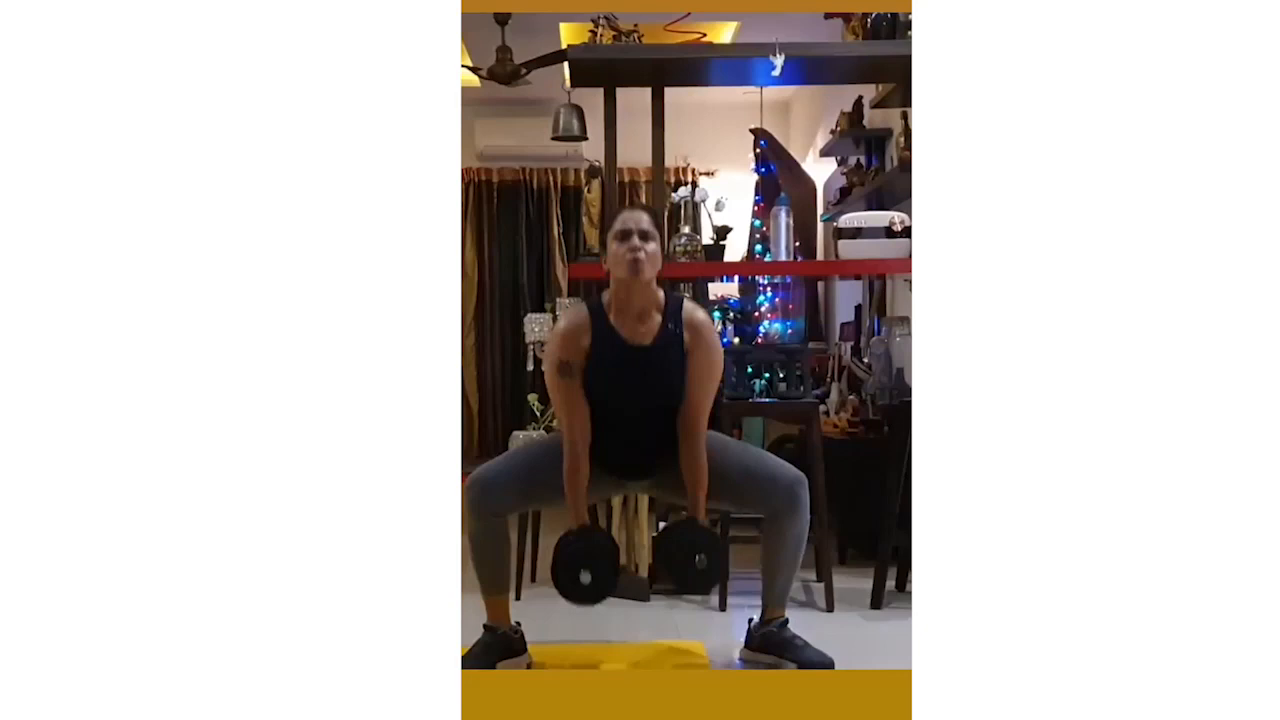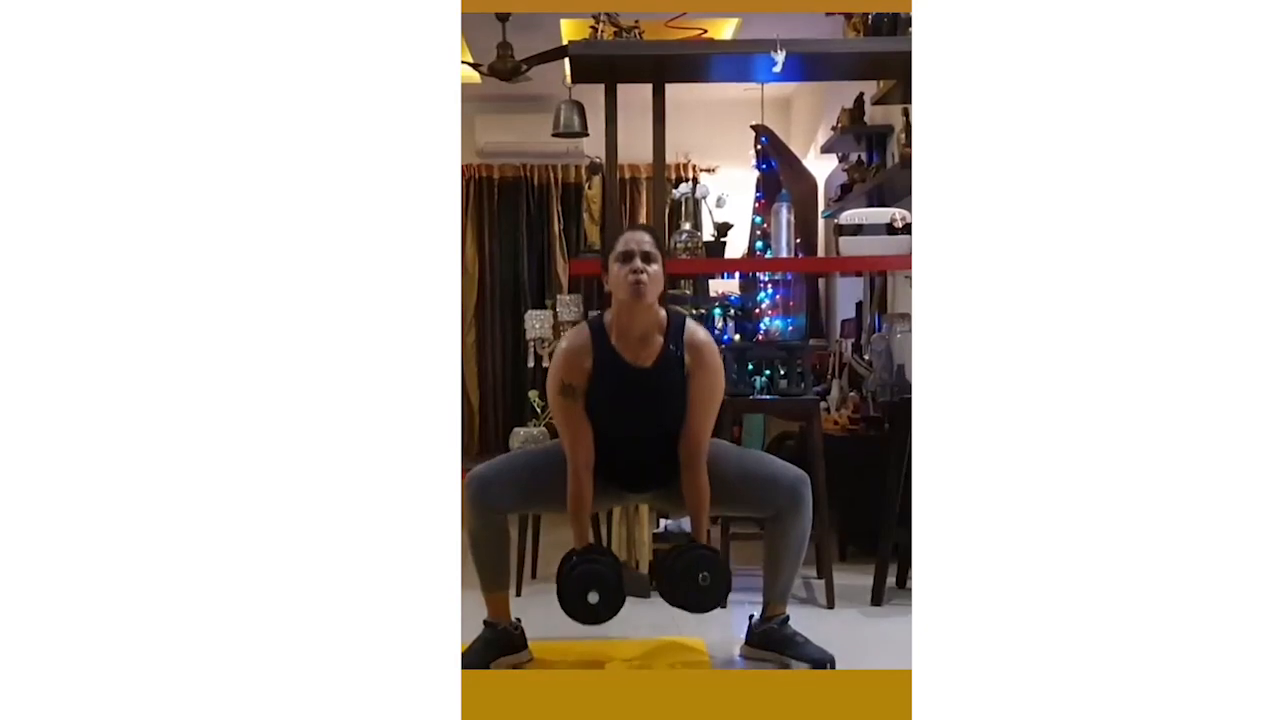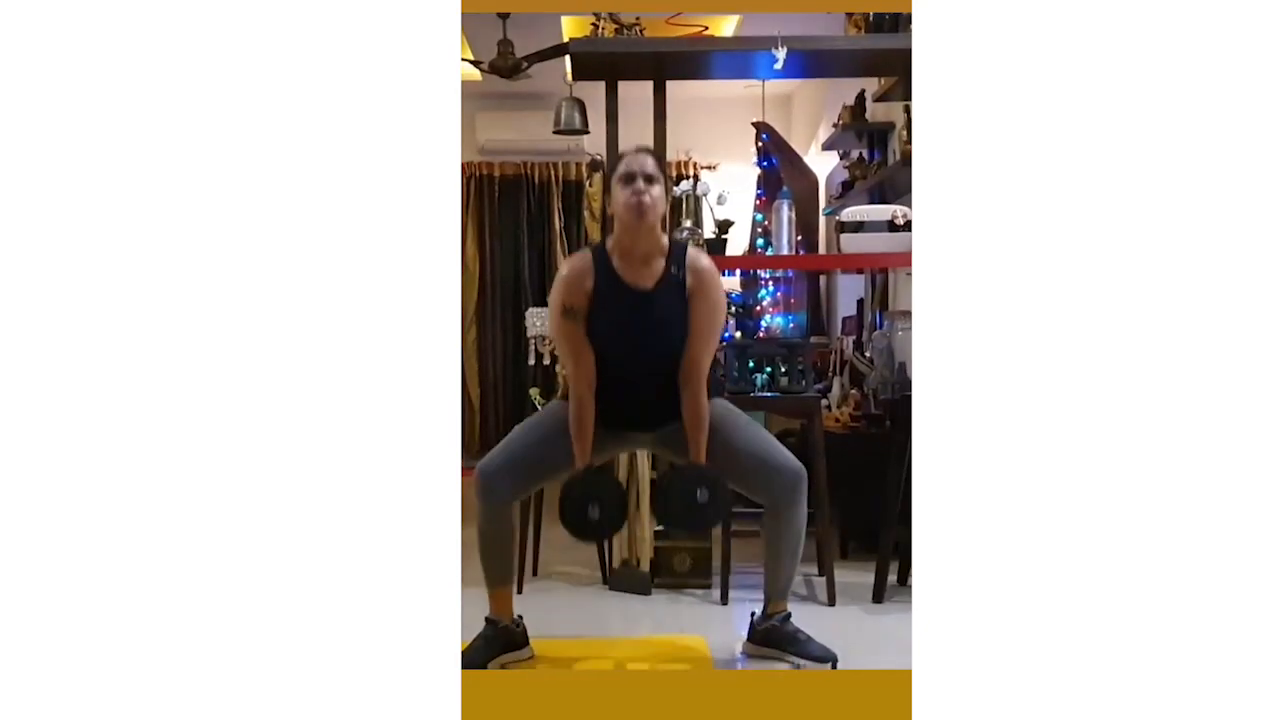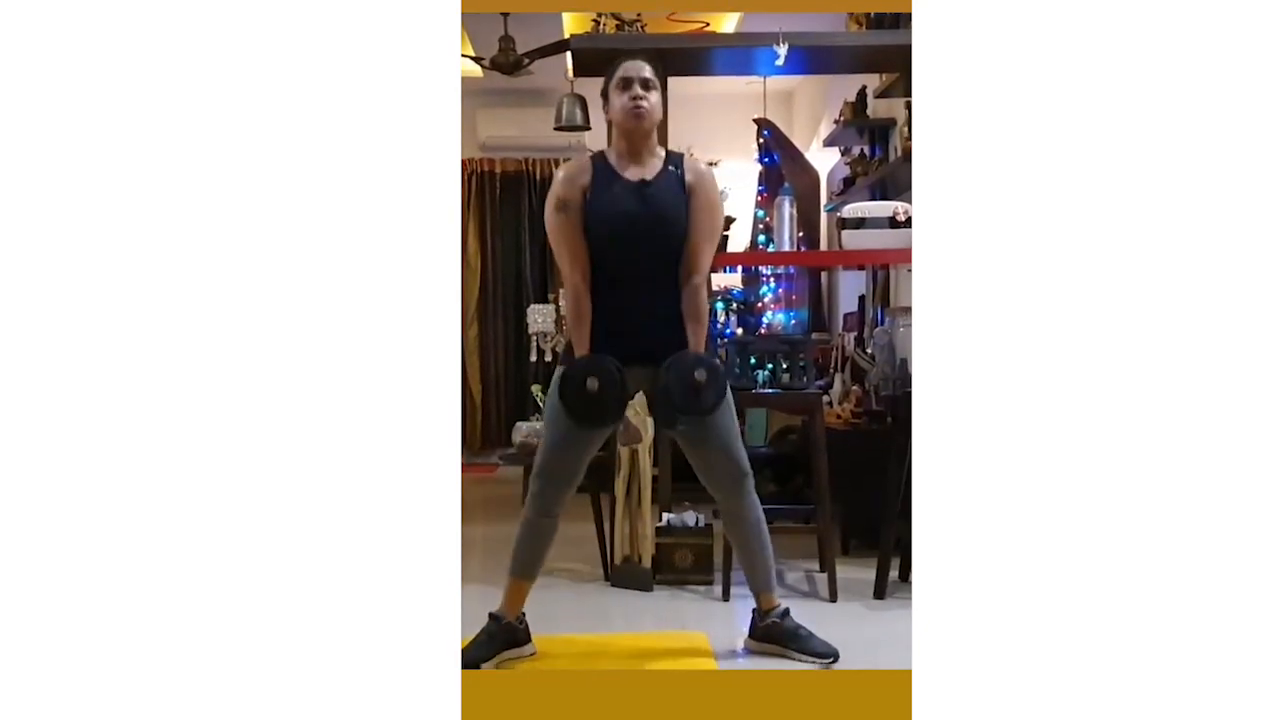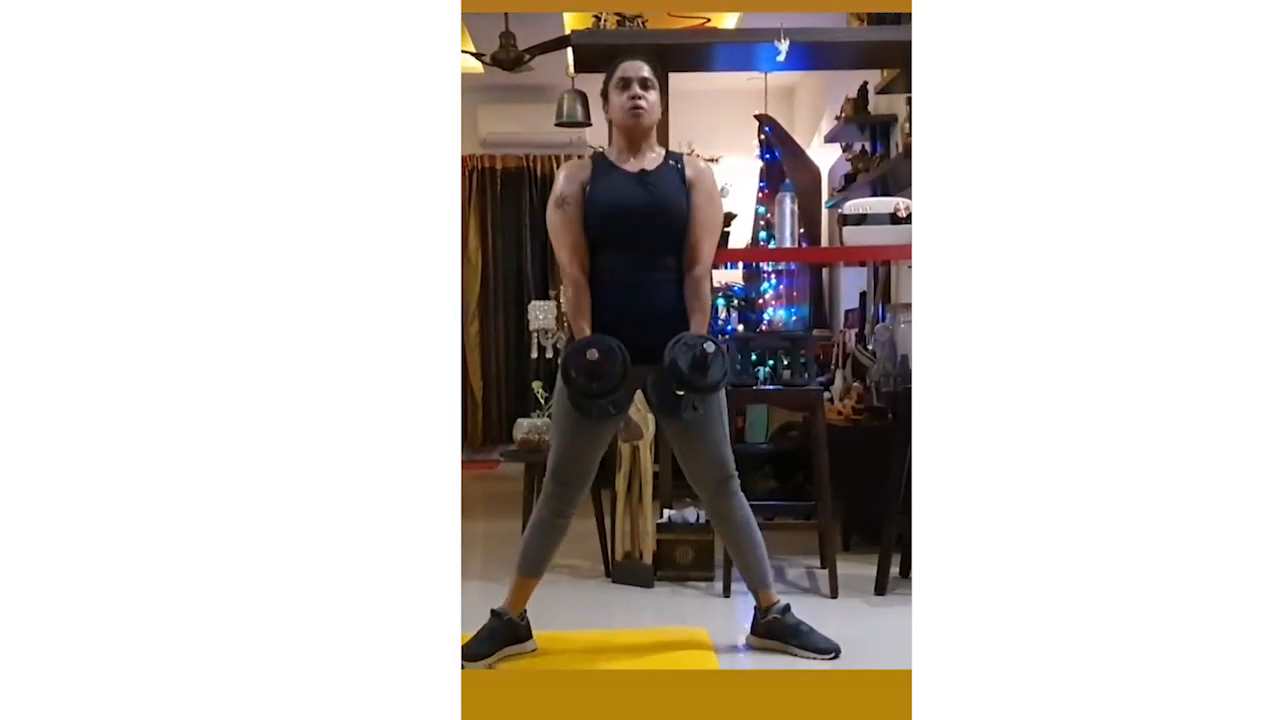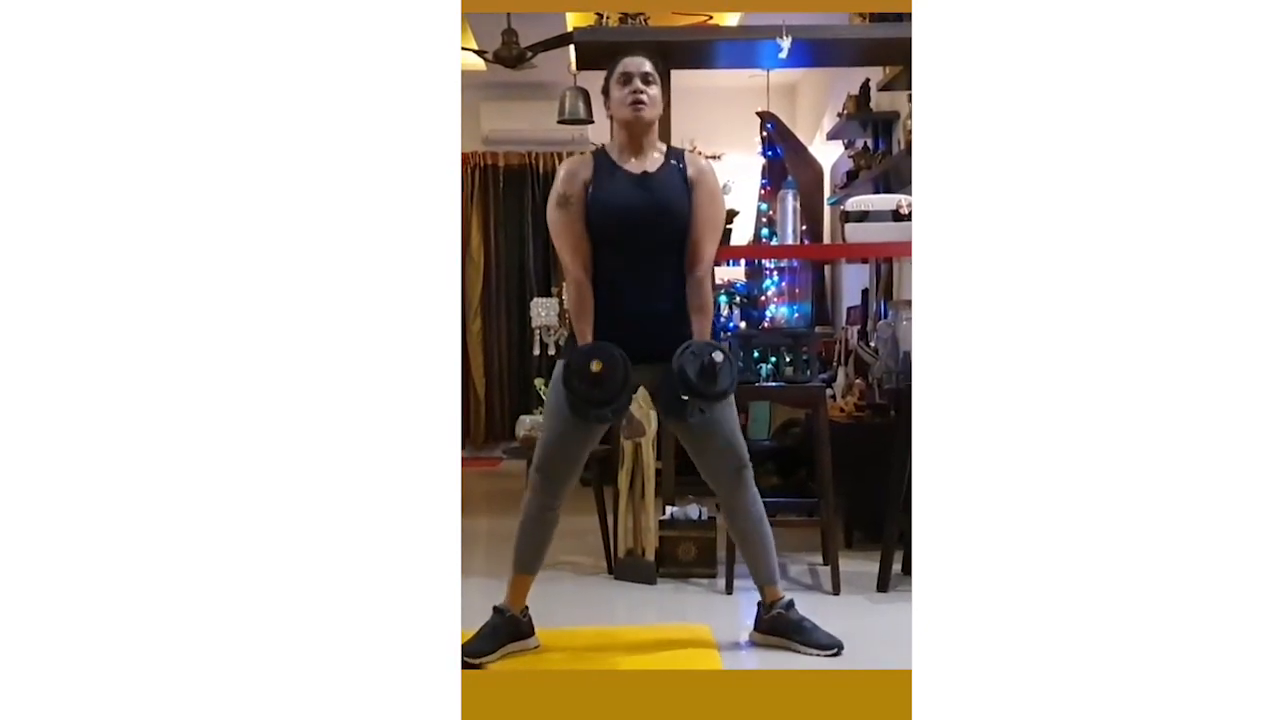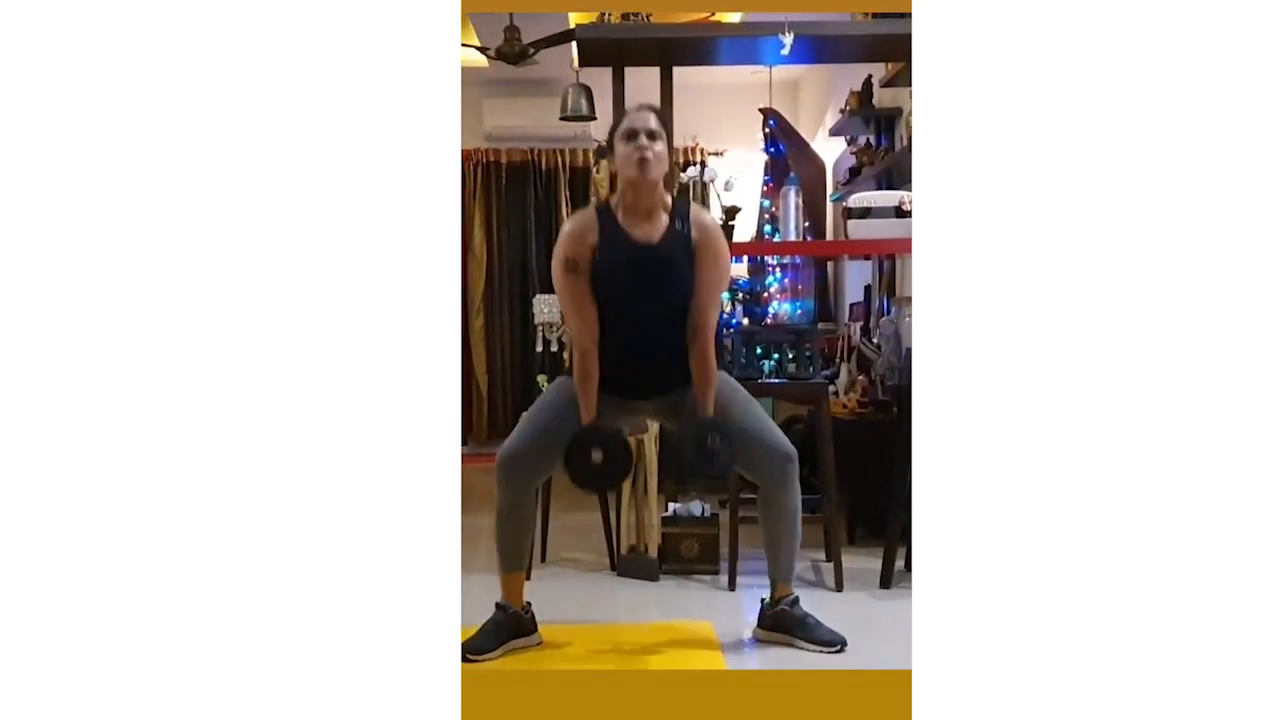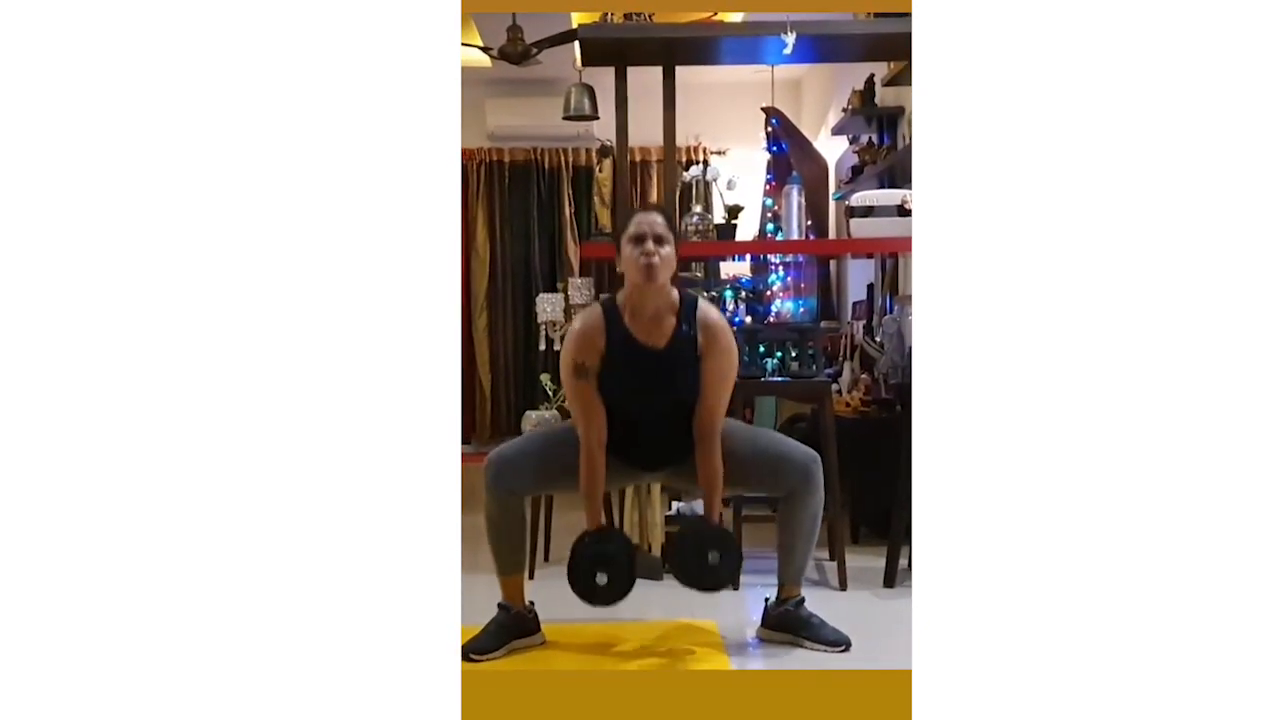
dt=0.3s
person 1, frame 1
left shoulder: (695, 326)
right shoulder: (574, 331)
left elbow: (693, 430)
right elbow: (575, 440)
left wrist: (698, 520)
right wrist: (579, 525)
left hip: (670, 456)
right hip: (598, 458)
left knee: (790, 489)
right knee: (483, 492)
left ankle: (769, 629)
right ankle: (502, 634)
person 1, frame 2
left shoulder: (697, 346)
right shoulder: (577, 351)
left elbow: (694, 454)
right elbow: (579, 462)
left wrist: (701, 542)
right wrist: (582, 548)
left hip: (672, 470)
right hip: (602, 469)
left knee: (793, 490)
right knee: (481, 491)
left ankle: (770, 626)
right ankle: (502, 631)
person 1, frame 3
left shoulder: (698, 270)
right shoulder: (580, 274)
left elbow: (695, 373)
right elbow: (581, 380)
left wrist: (698, 467)
right wrist: (582, 469)
left hip: (677, 411)
right hip: (602, 413)
left knee: (787, 479)
right knee: (493, 479)
left ankle: (773, 624)
right ankle: (502, 628)
person 1, frame 4
left shoulder: (695, 178)
right shoulder: (575, 179)
left elbow: (696, 281)
right elbow: (576, 284)
left hip: (675, 350)
right hip: (601, 350)
left knee: (735, 479)
right knee: (548, 483)
left ankle: (770, 618)
right ankle: (508, 623)
person 1, frame 5
left shoulder: (692, 174)
right shoulder: (577, 177)
left elbow: (699, 268)
right elbow: (573, 272)
left knee: (719, 484)
right knee: (563, 487)
left ankle: (772, 616)
right ankle: (510, 620)
person 1, frame 6
left shoulder: (695, 171)
right shoulder: (578, 174)
left elbow: (700, 270)
right elbow: (576, 274)
left wrist: (700, 351)
right wrist: (587, 353)
left hip: (678, 348)
right hip: (603, 346)
left knee: (733, 472)
right knee: (549, 475)
left ankle: (775, 611)
right ankle: (513, 617)
person 1, frame 7
left shoulder: (701, 230)
right shoulder: (582, 234)
left elbow: (702, 336)
right elbow: (585, 344)
left wrist: (704, 421)
right wrist: (587, 429)
left hip: (681, 382)
right hip: (608, 383)
left knee: (779, 461)
right knee: (514, 464)
left ankle: (781, 609)
right ankle: (514, 616)
person 1, frame 8
left shoulder: (709, 326)
right shoulder: (590, 331)
left elbow: (708, 434)
right elbow: (592, 443)
left wrist: (713, 522)
right wrist: (595, 529)
left hip: (685, 449)
right hip: (617, 450)
left knee: (805, 470)
right knee: (502, 473)
left ankle: (786, 609)
right ankle: (516, 616)
